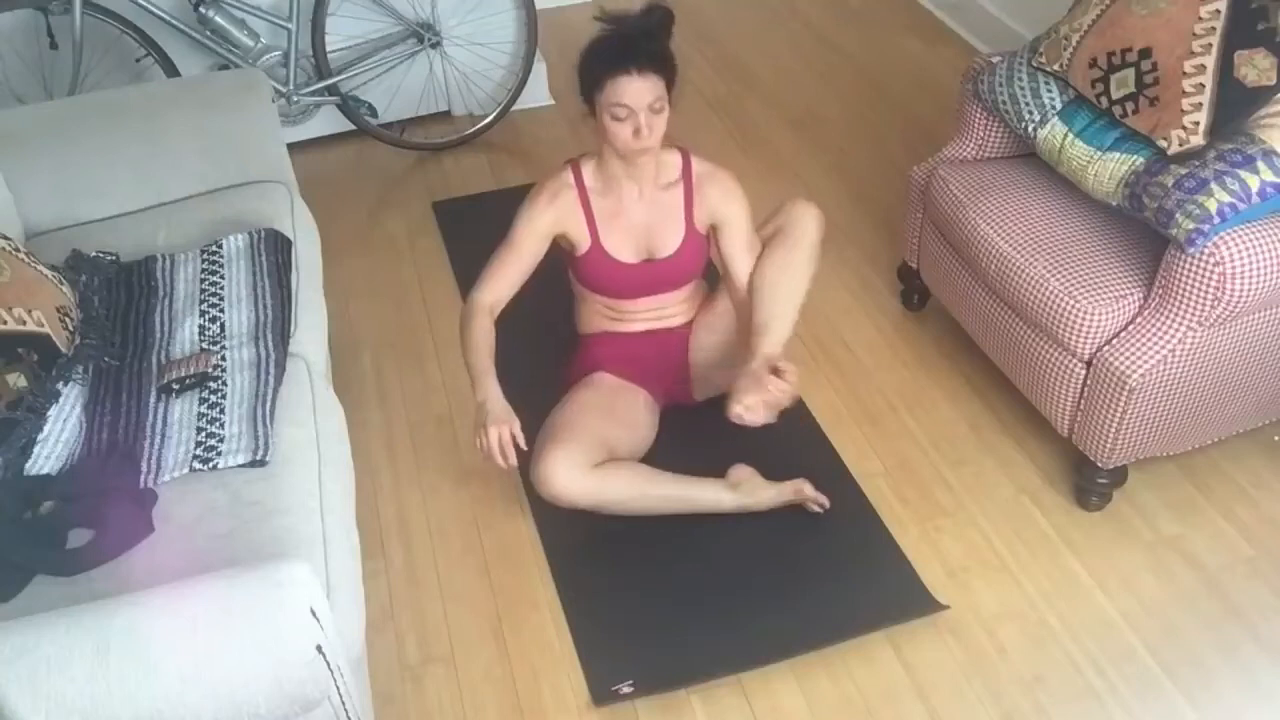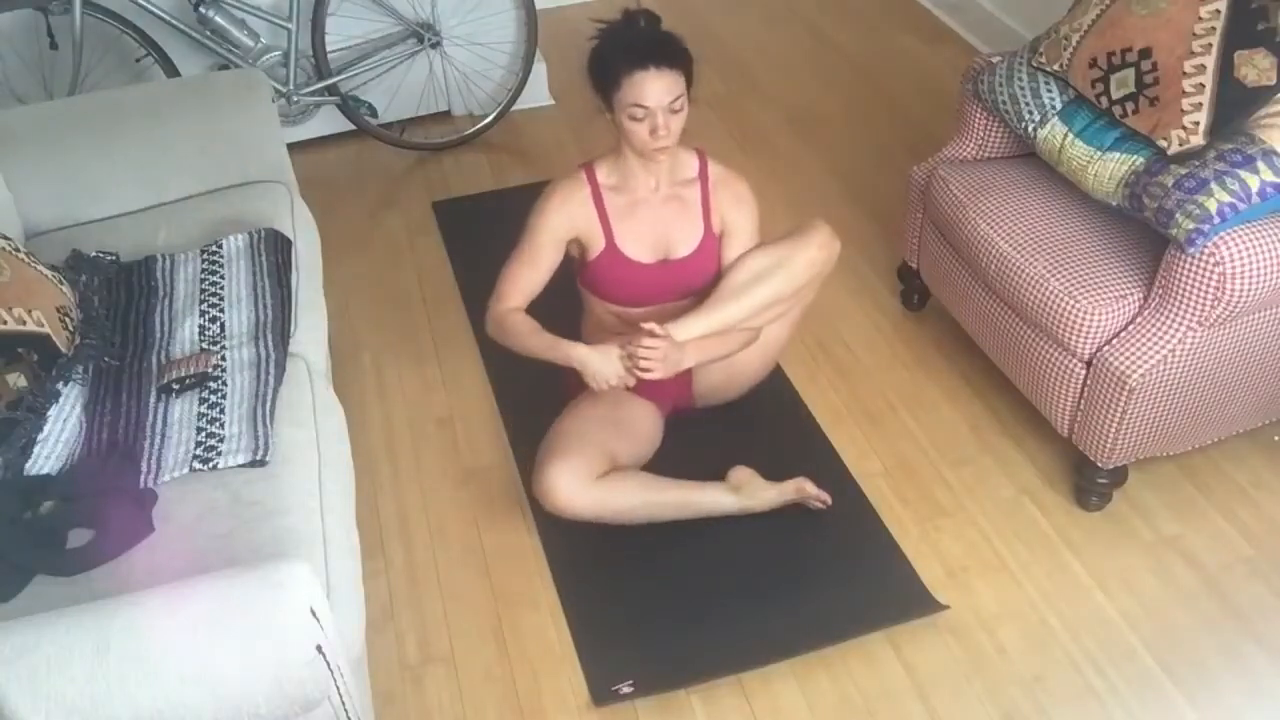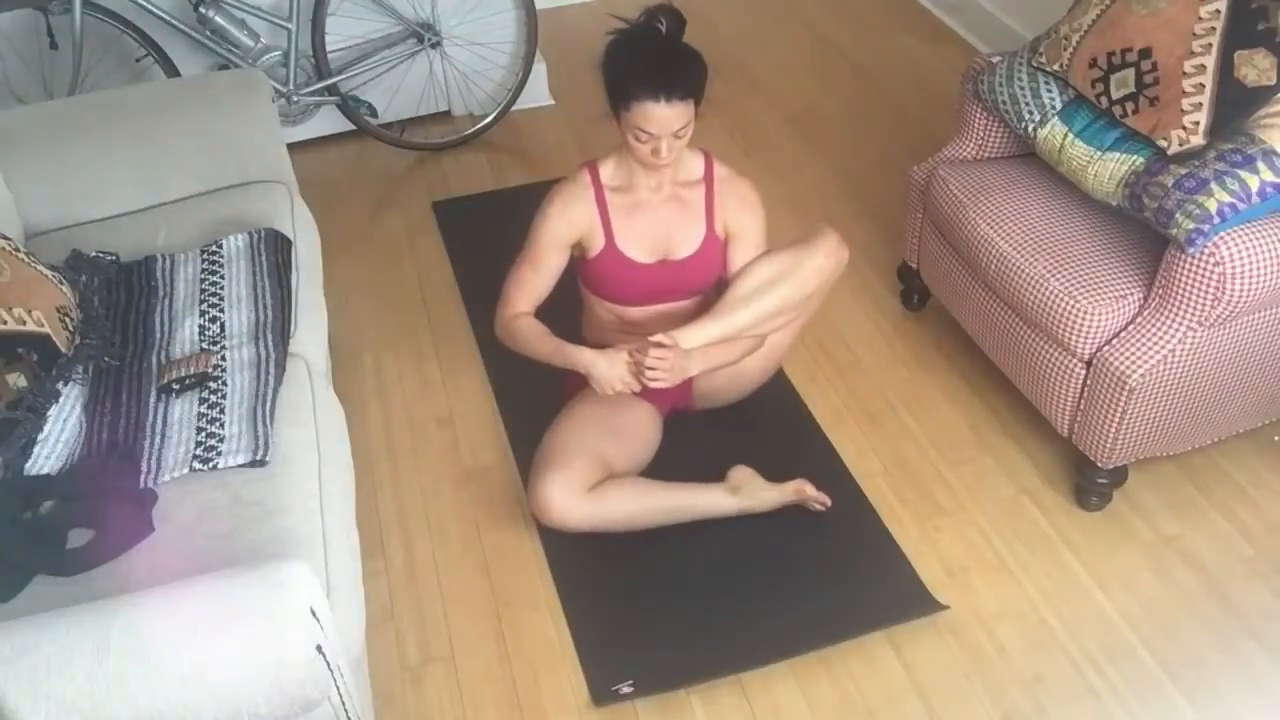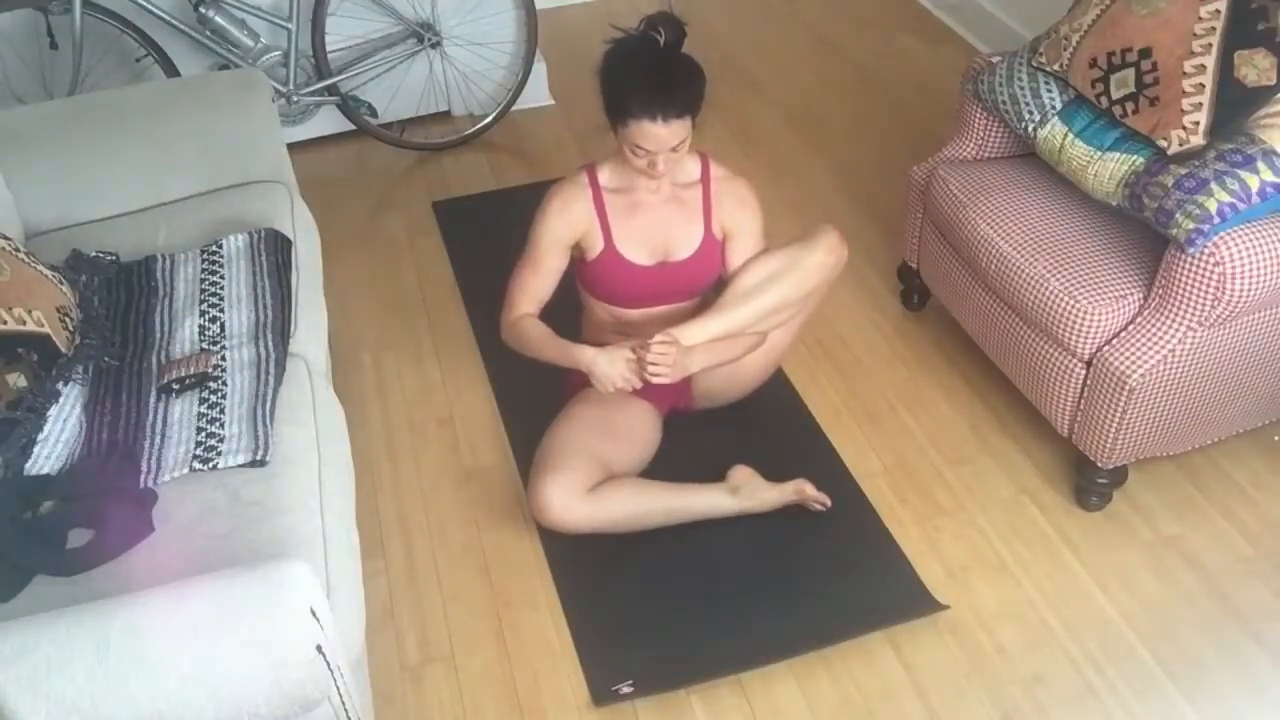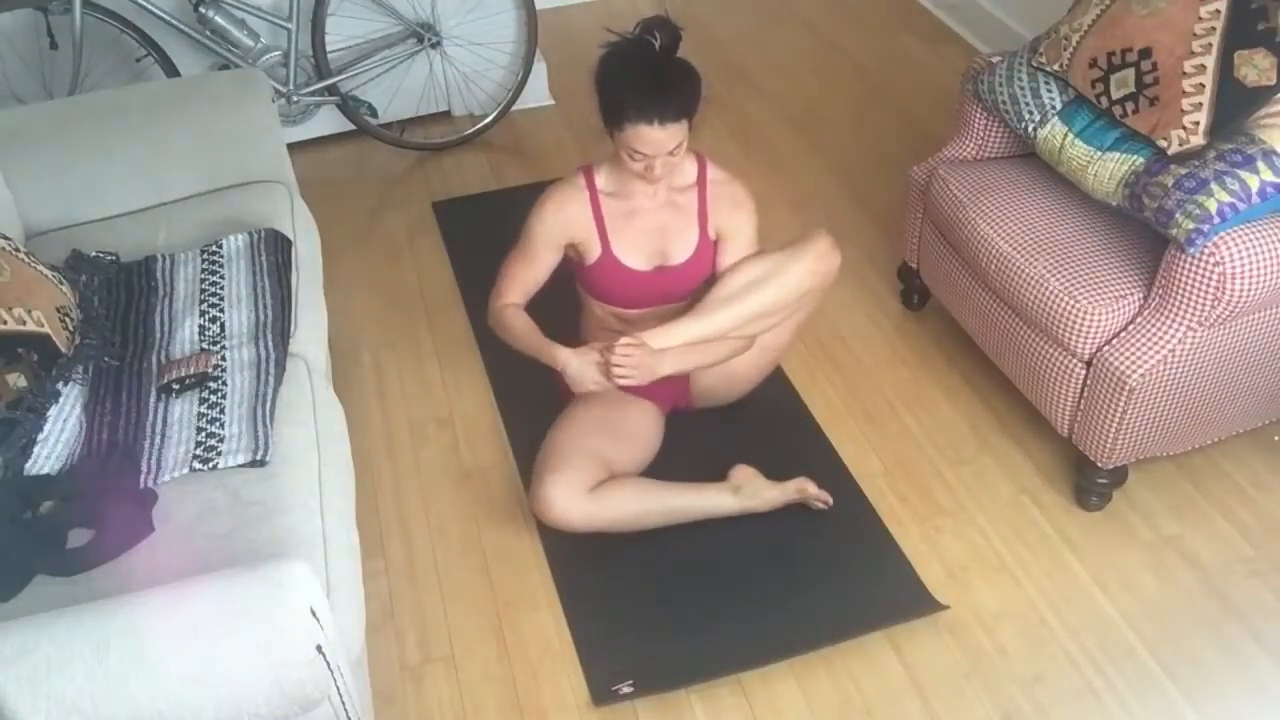
dt=1s
person 1, frame 1
left shoulder: (713, 187)
right shoulder: (560, 199)
left elbow: (750, 293)
right elbow: (482, 304)
left wrist: (758, 364)
right wrist: (489, 398)
left hip: (701, 351)
right hip: (614, 370)
left knee: (803, 218)
right knee: (556, 476)
right ankle: (739, 495)
person 1, frame 2
left shoulder: (726, 190)
right shoulder: (572, 201)
left elbow: (746, 322)
right elbow: (501, 315)
left wrist: (681, 350)
right wrist: (581, 355)
left hip: (707, 366)
right hip: (621, 380)
left knee: (818, 243)
right knee: (559, 487)
left ankle: (672, 341)
right ankle: (738, 496)
person 1, frame 3
left shoulder: (732, 194)
right shoulder: (575, 201)
left elbow: (751, 321)
right elbow: (511, 319)
left wrist: (686, 355)
right wrist: (586, 360)
left hip: (707, 369)
right hip: (620, 382)
left knee: (828, 250)
right knee: (554, 500)
left ankle: (675, 346)
right ankle: (735, 495)
person 1, frame 4
left shoulder: (730, 195)
right shoulder: (572, 204)
left elbow: (751, 326)
right elbow: (516, 321)
left wrist: (687, 355)
right wrist: (587, 357)
left hip: (706, 370)
right hip: (619, 384)
left knee: (826, 248)
right knee: (554, 501)
left ankle: (675, 341)
right ankle: (737, 495)
person 1, frame 5
left shoulder: (725, 197)
right shoulder: (568, 206)
left elbow: (741, 330)
right elbow: (504, 307)
left wrist: (660, 357)
right wrist: (563, 358)
left hip: (705, 369)
right hip: (617, 386)
left knee: (820, 254)
right knee: (556, 501)
left ankle: (659, 342)
right ankle: (740, 495)
